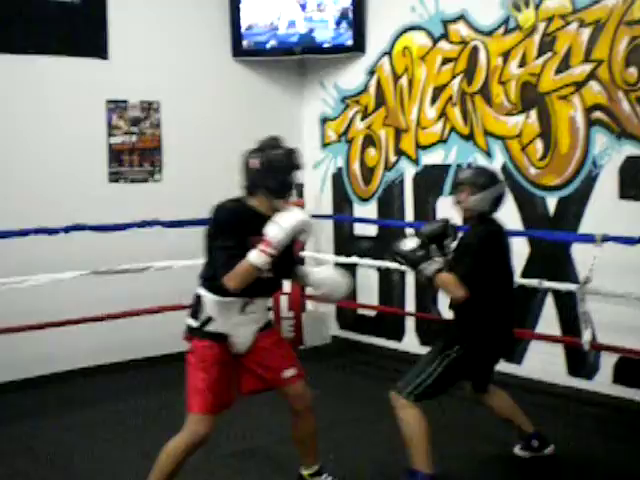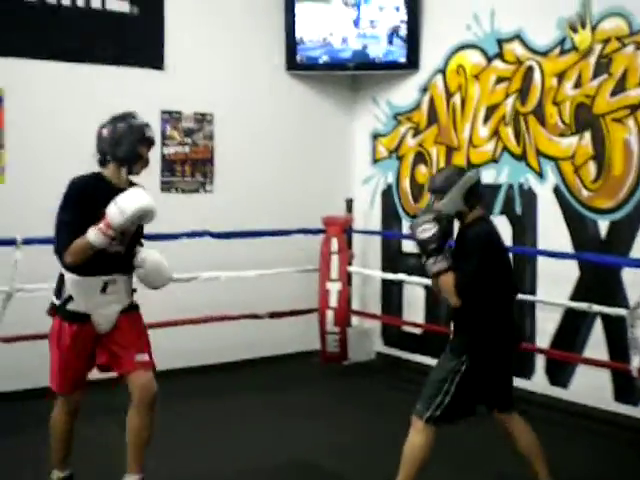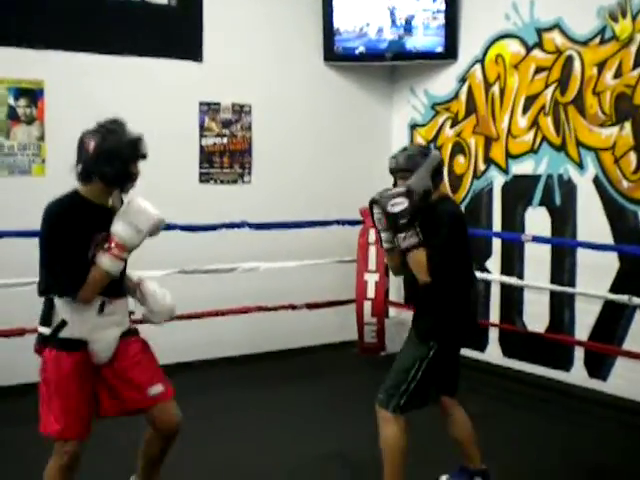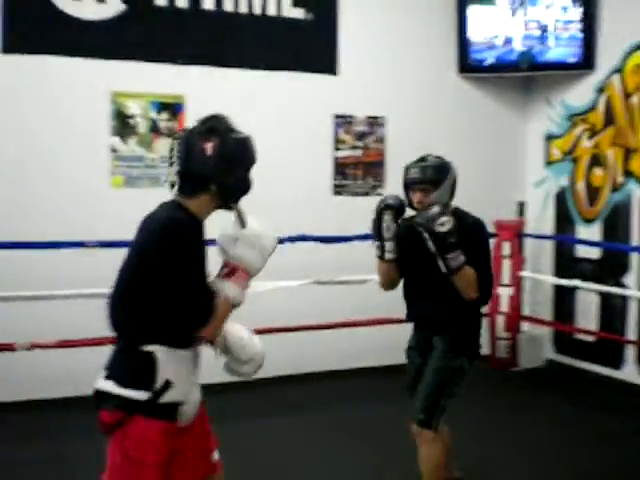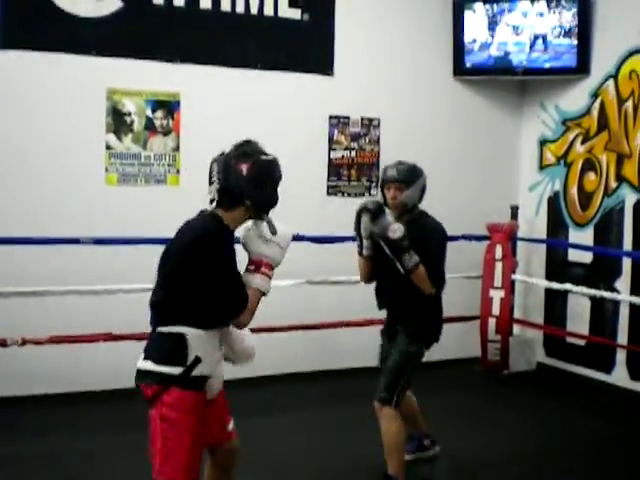
dt=1s
person 1, frame 1
left shoulder: (282, 217)
right shoulder: (228, 216)
left elbow: (286, 265)
right elbow: (232, 282)
left wrist: (314, 276)
right wrist: (274, 241)
left hip: (256, 326)
right hip: (214, 330)
left knee: (302, 399)
right knee: (198, 430)
person 1, frame 2
left shoulder: (133, 193)
right shoulder: (81, 190)
right elbow: (70, 256)
left wrist: (142, 258)
right wrist: (111, 221)
left hip: (120, 307)
right hip: (77, 309)
left knee: (145, 391)
right knee: (69, 399)
person 1, frame 3
left shoulder: (114, 208)
right shoulder: (61, 213)
right elbow: (83, 291)
left wrist: (137, 286)
right wrist: (124, 241)
left hip: (115, 332)
right hip: (69, 339)
left knee: (168, 420)
right knee: (69, 449)
person 1, frame 4
left shoulder: (176, 223)
right shoulder: (174, 227)
right elbow: (205, 326)
left wrist: (228, 335)
right wrist: (240, 268)
left hip: (176, 395)
right hip: (144, 401)
person 1, frame 5
left shoulder: (210, 230)
right shoulder: (207, 236)
right elbow: (241, 315)
left wrist: (225, 333)
right wrist: (264, 263)
left hip: (199, 368)
right hip: (176, 373)
left knee: (225, 451)
person 2, frame 1
left shoulder: (480, 235)
right shoulder: (491, 231)
left elbow: (460, 292)
left wrist: (423, 261)
right wrist: (439, 248)
left hip: (474, 332)
right hip: (491, 330)
left knee: (403, 397)
right knee: (481, 386)
right ankle: (535, 439)
person 2, frame 2
left shoulder: (478, 236)
right shoulder: (478, 230)
left elbow: (456, 296)
right elbow: (456, 283)
left wrist: (432, 252)
right wrist: (438, 245)
left hip: (475, 342)
right hip: (496, 339)
left knee: (422, 420)
right knee: (506, 414)
person 2, frame 3
left shoulder: (446, 214)
right shoulder: (423, 211)
left elbow: (428, 274)
right elbow: (398, 266)
left wrist: (405, 226)
right wrist: (386, 225)
left hip: (440, 324)
right hip: (436, 321)
left knee: (388, 408)
right knee: (444, 398)
person 2, frame 4
left shoulder: (470, 227)
right shoulder: (409, 227)
left elbow: (475, 293)
right elbow: (388, 282)
left wrist: (448, 245)
right wrist: (385, 234)
left hip: (454, 335)
right hip: (422, 332)
left knee: (423, 426)
right knee: (429, 419)
person 2, frame 5
left shoulder: (430, 230)
right shoulder: (386, 224)
left elbow: (432, 287)
right elbow: (367, 276)
left wrist: (402, 249)
right wrist: (366, 235)
left hip: (418, 324)
right hip: (395, 319)
left knee: (384, 402)
right knee: (396, 388)
right ankle: (423, 439)
